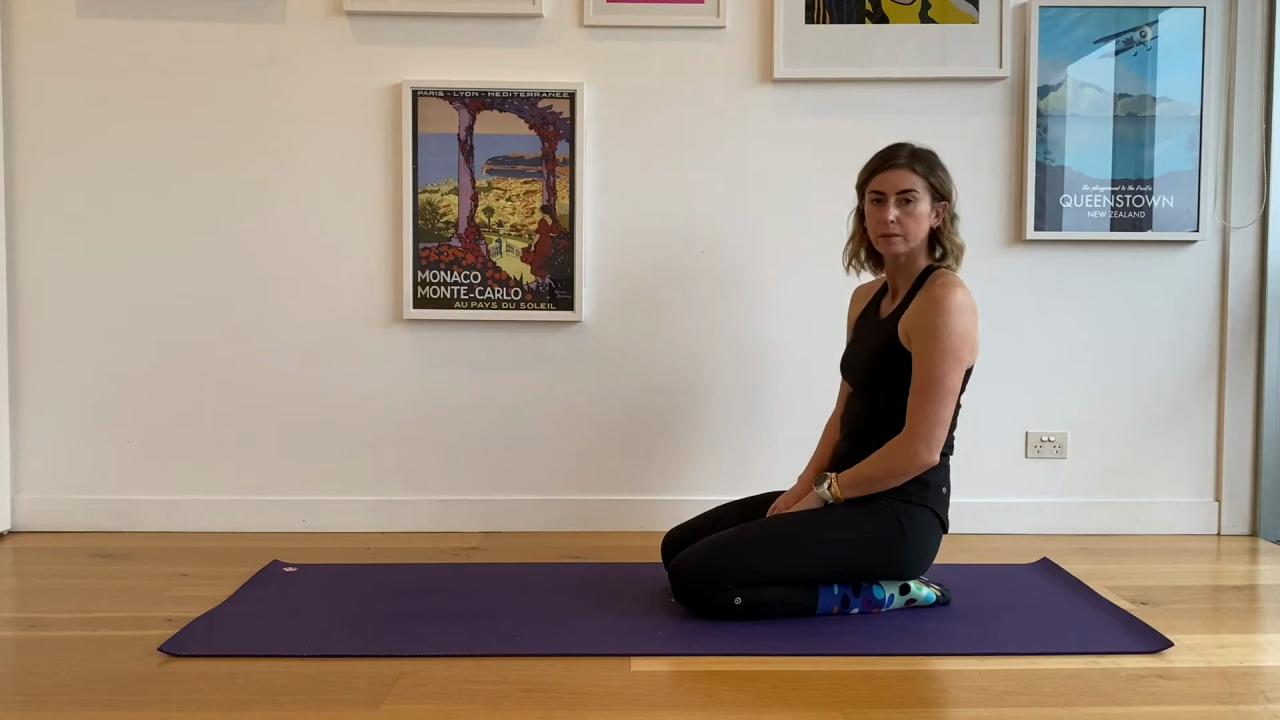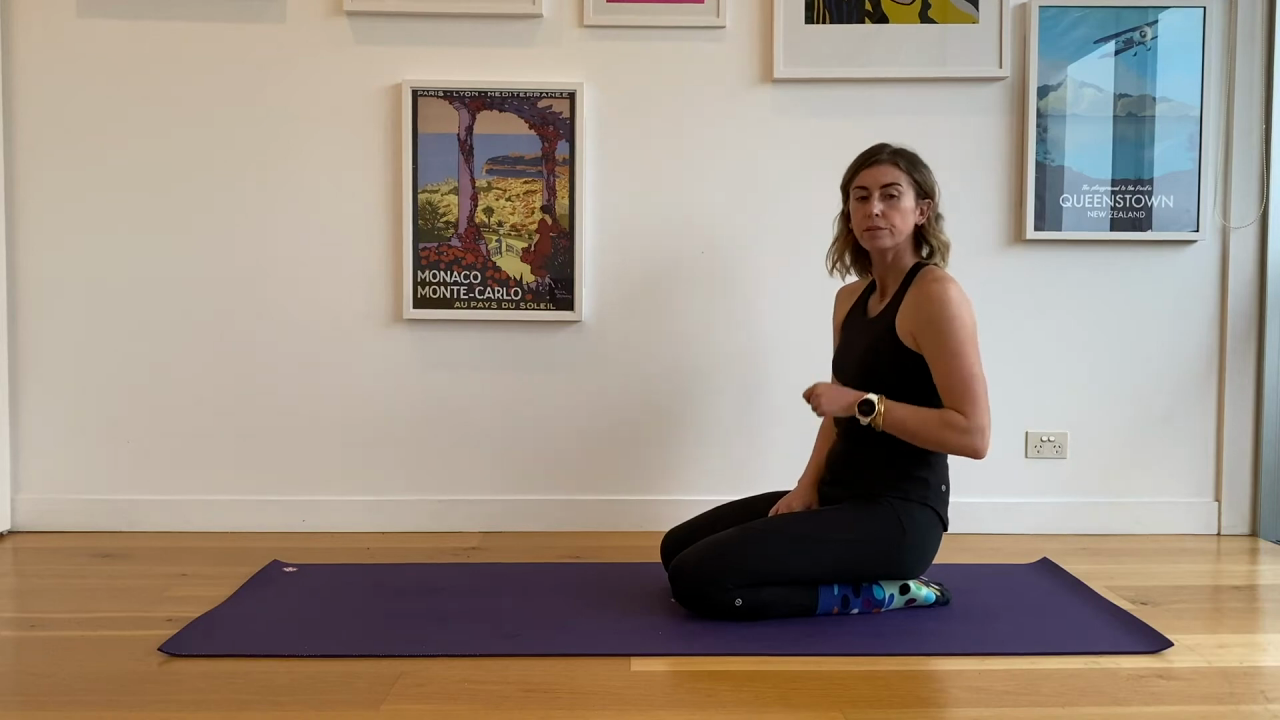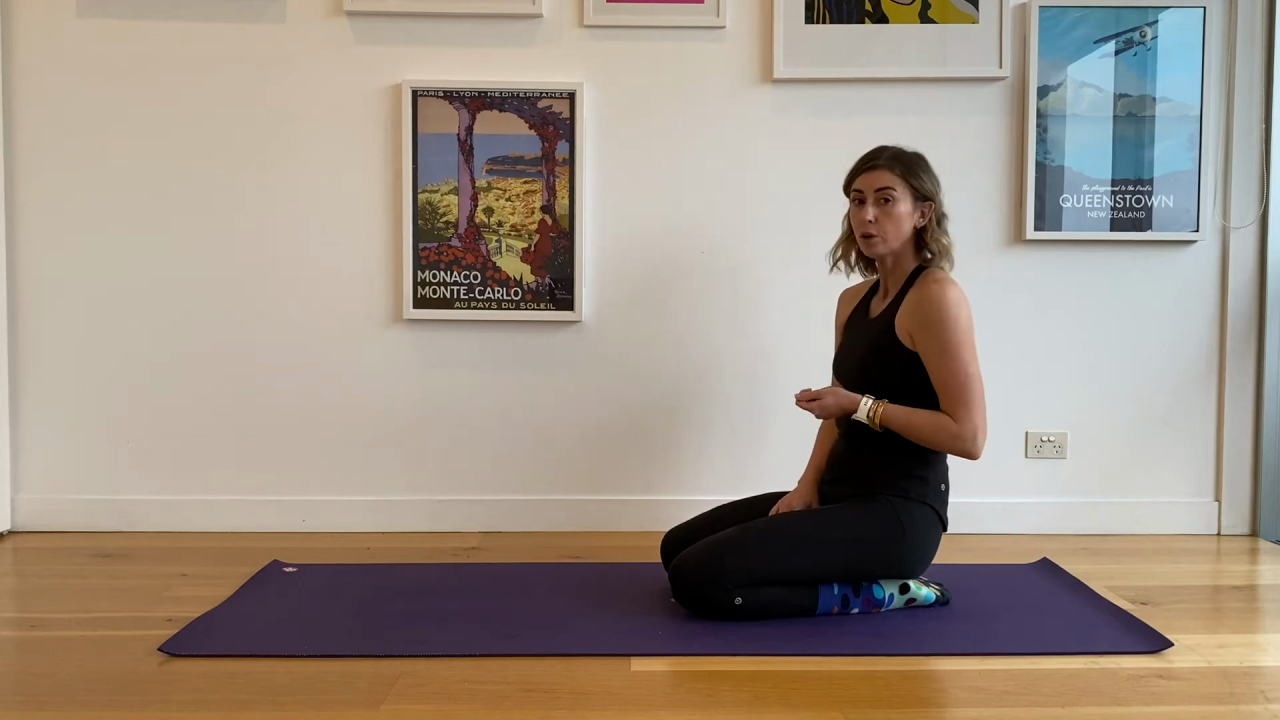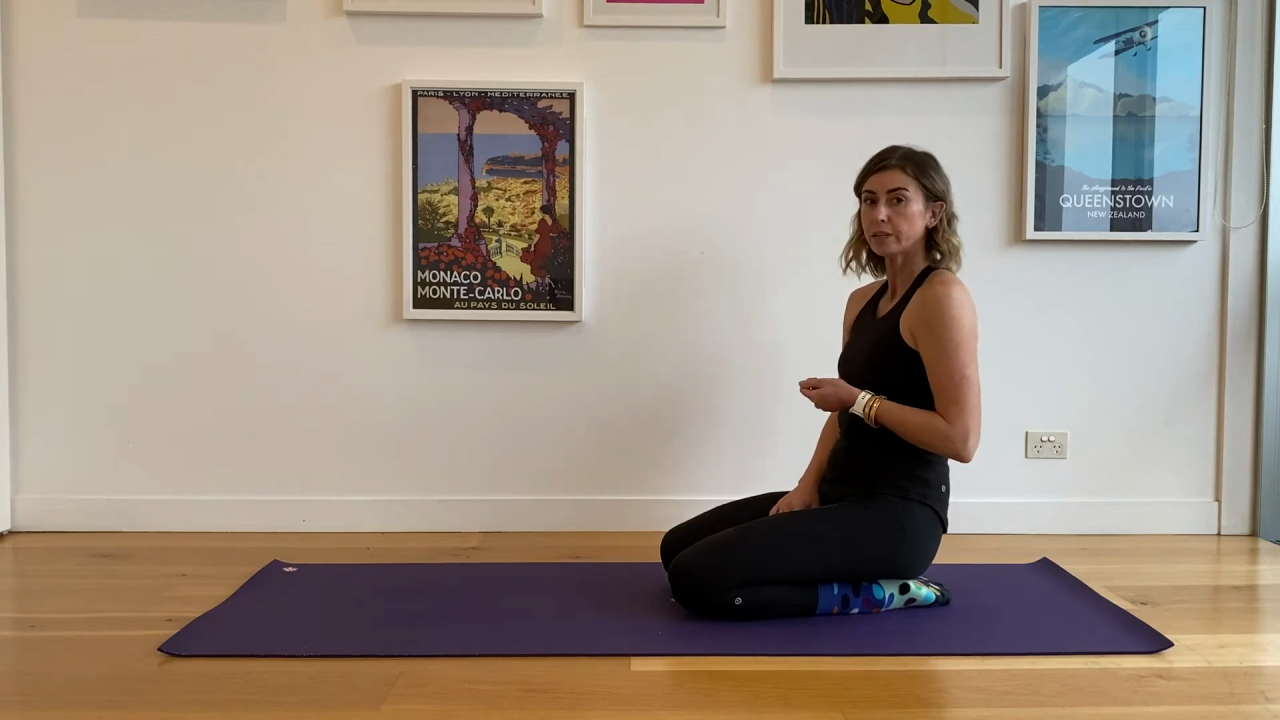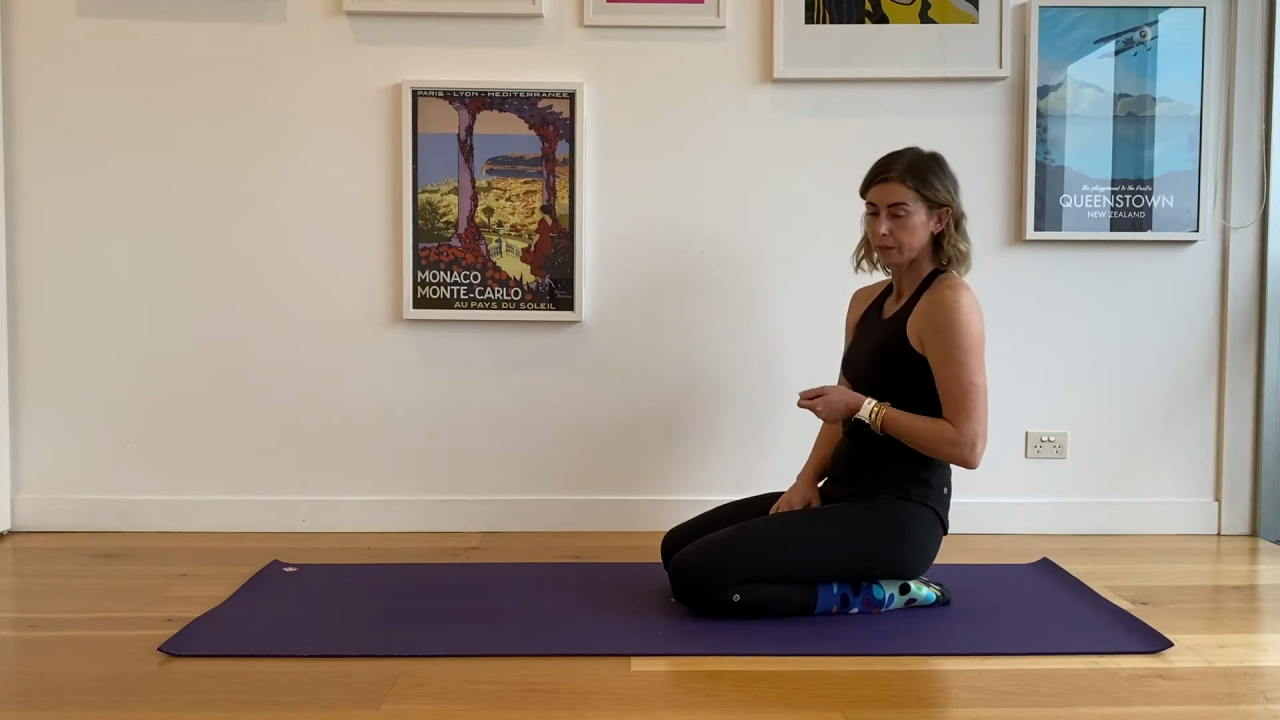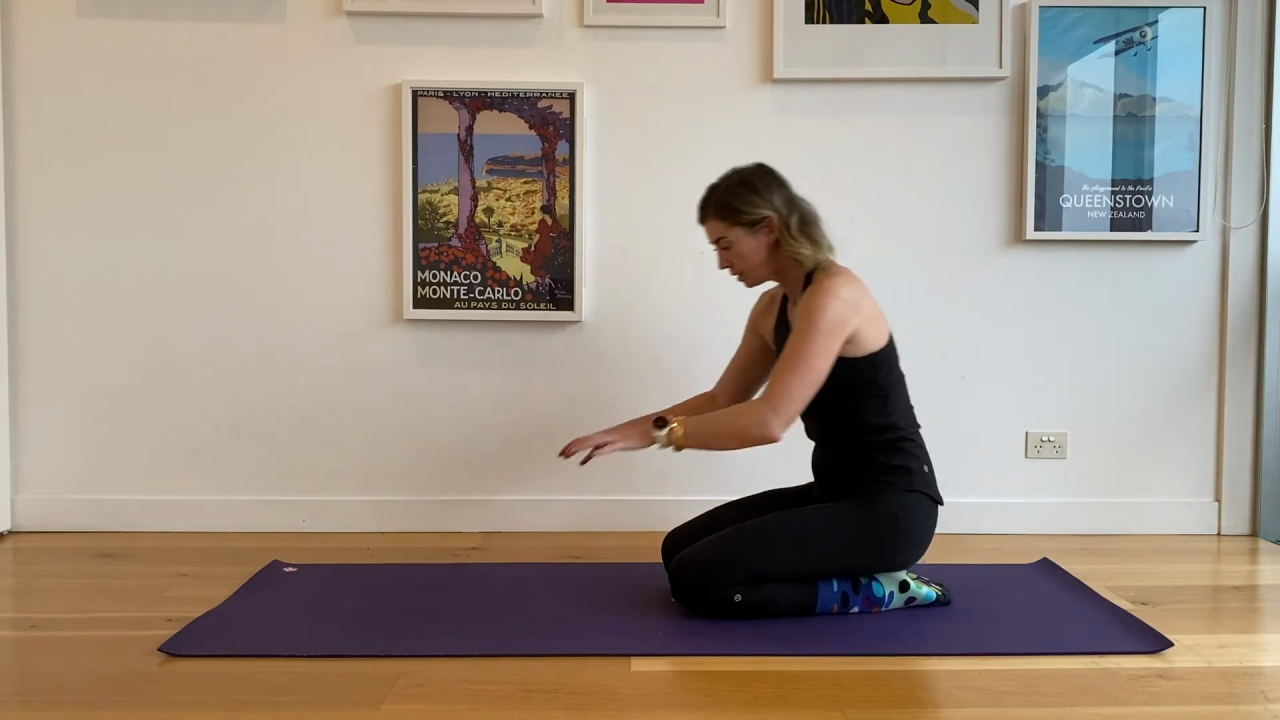
dt=0.5s
person 1, frame 1
left shoulder: (945, 299)
right shoulder: (865, 297)
left elbow: (922, 448)
left wrist: (822, 494)
right wrist: (805, 486)
left hip: (898, 517)
right hip: (853, 496)
left knee: (697, 577)
right knee: (679, 547)
left ankle: (883, 595)
right ankle: (876, 583)
person 1, frame 2
left shoulder: (936, 295)
right shoulder: (850, 298)
left elbow: (973, 435)
left wrist: (864, 404)
right wrist: (807, 486)
left hip: (897, 516)
right hip: (842, 495)
left knee: (697, 579)
right knee: (678, 548)
left ankle: (879, 596)
right ankle: (871, 583)
person 1, frame 3
left shoulder: (936, 296)
right shoulder: (853, 299)
left elbow: (968, 435)
left wrist: (862, 406)
right wrist: (808, 485)
left hip: (898, 514)
right hip: (842, 494)
left knee: (698, 578)
right knee: (679, 548)
left ankle: (885, 594)
right ankle: (873, 583)
person 1, frame 4
left shoulder: (942, 297)
right shoulder: (862, 301)
left elbow: (960, 438)
left wrist: (860, 400)
right wrist: (808, 485)
left hip: (898, 516)
right hip: (844, 496)
left knee: (697, 578)
right knee: (679, 549)
left ankle: (879, 594)
right ankle: (869, 581)
person 1, frame 5
left shoulder: (949, 302)
right shoulder: (865, 301)
left elbow: (967, 444)
left wrist: (866, 408)
right wrist: (806, 481)
left hip: (899, 517)
right hip: (844, 496)
left knee: (698, 575)
right knee: (679, 548)
left ankle: (875, 594)
right ankle: (863, 580)
person 1, frame 6
left shoulder: (835, 296)
right shoulder: (774, 306)
left elbow: (770, 422)
right elbow: (725, 399)
left wrist: (659, 432)
right wrist: (639, 424)
left hip: (889, 507)
right hip: (839, 492)
left knee: (700, 581)
right knee: (681, 551)
left ankle: (867, 593)
right ankle: (855, 570)
